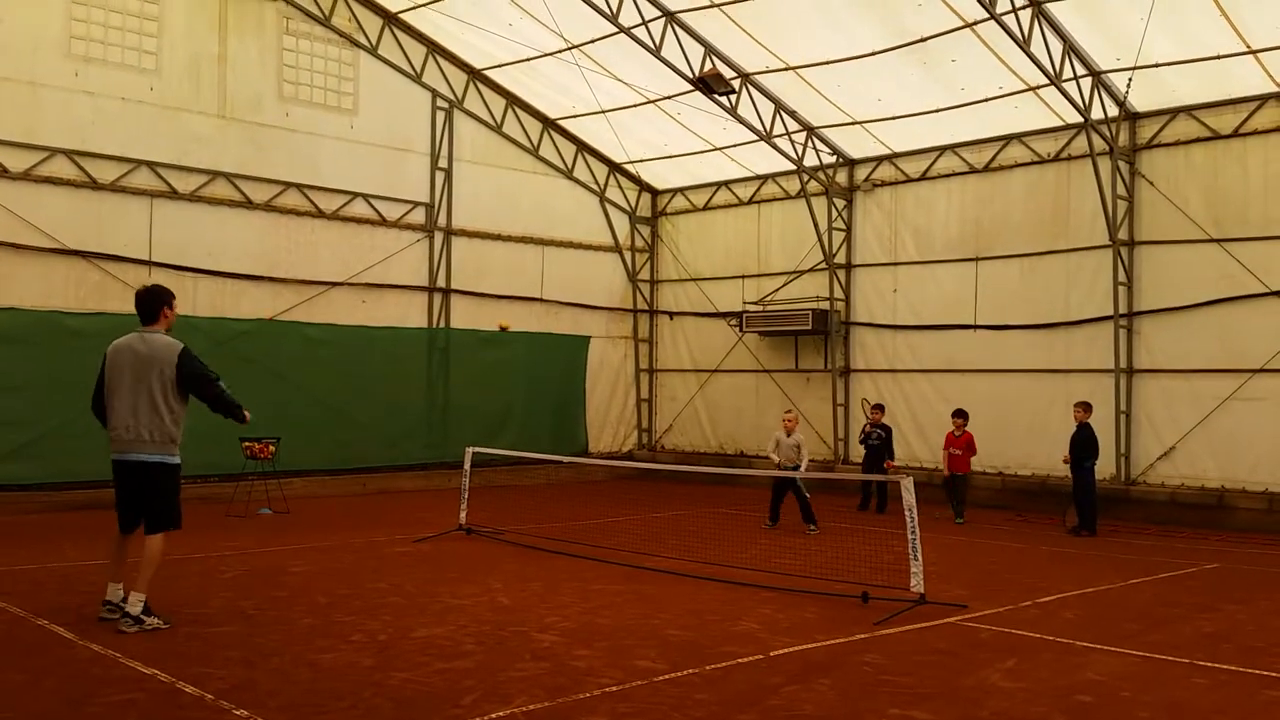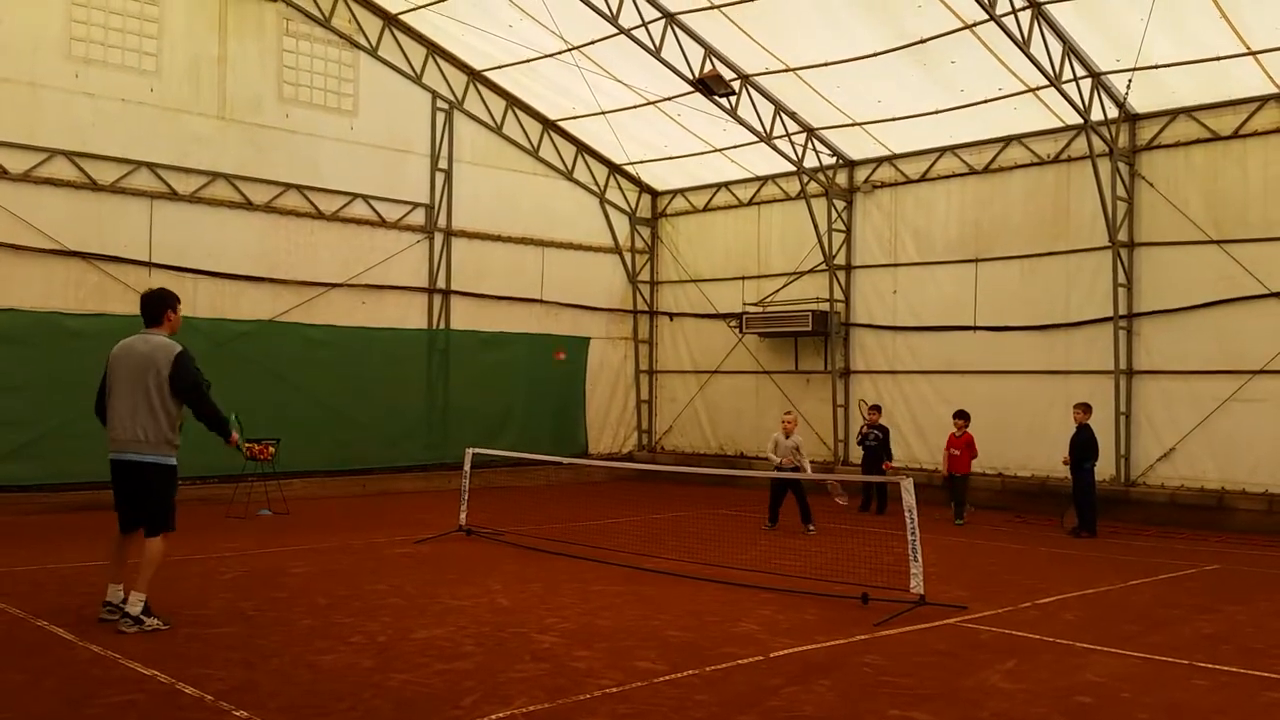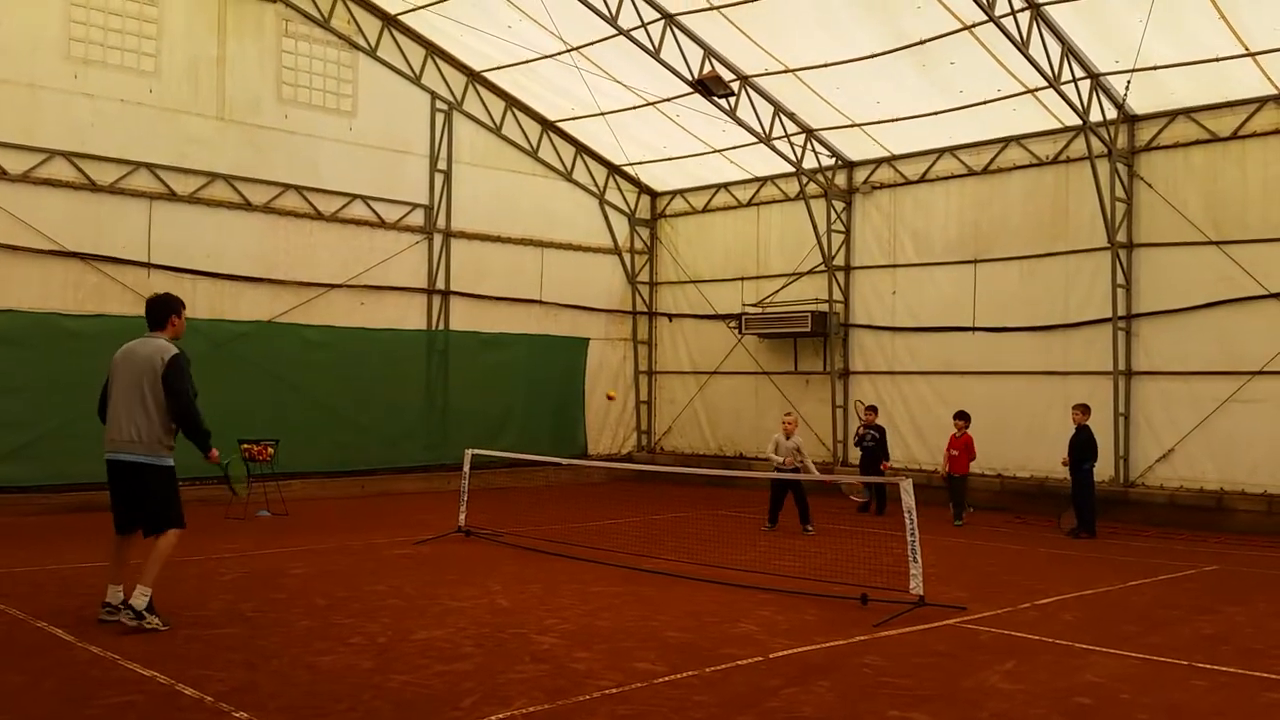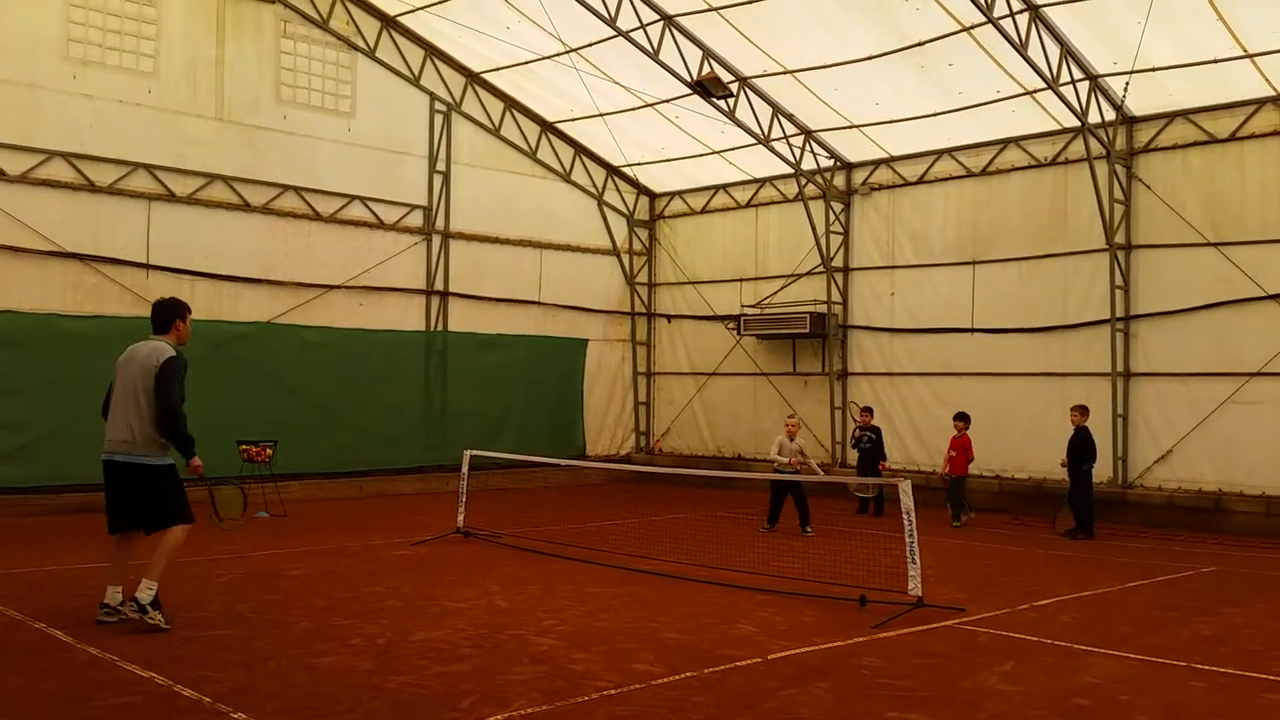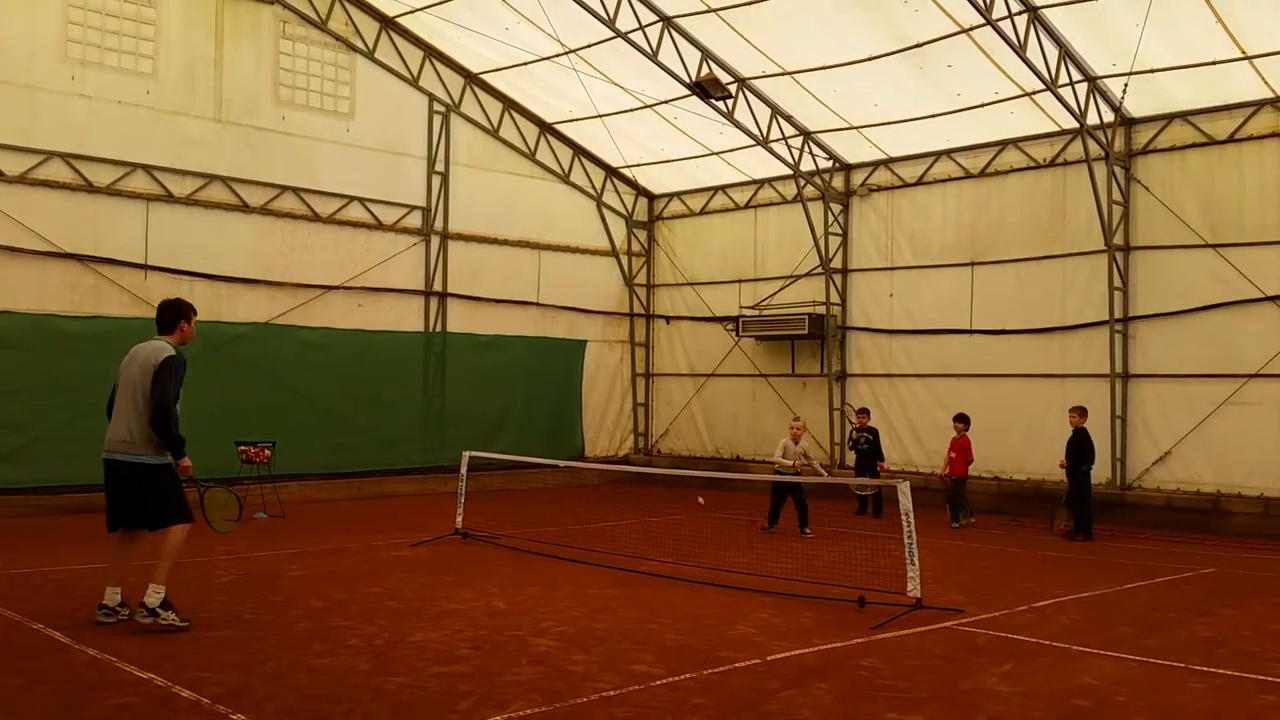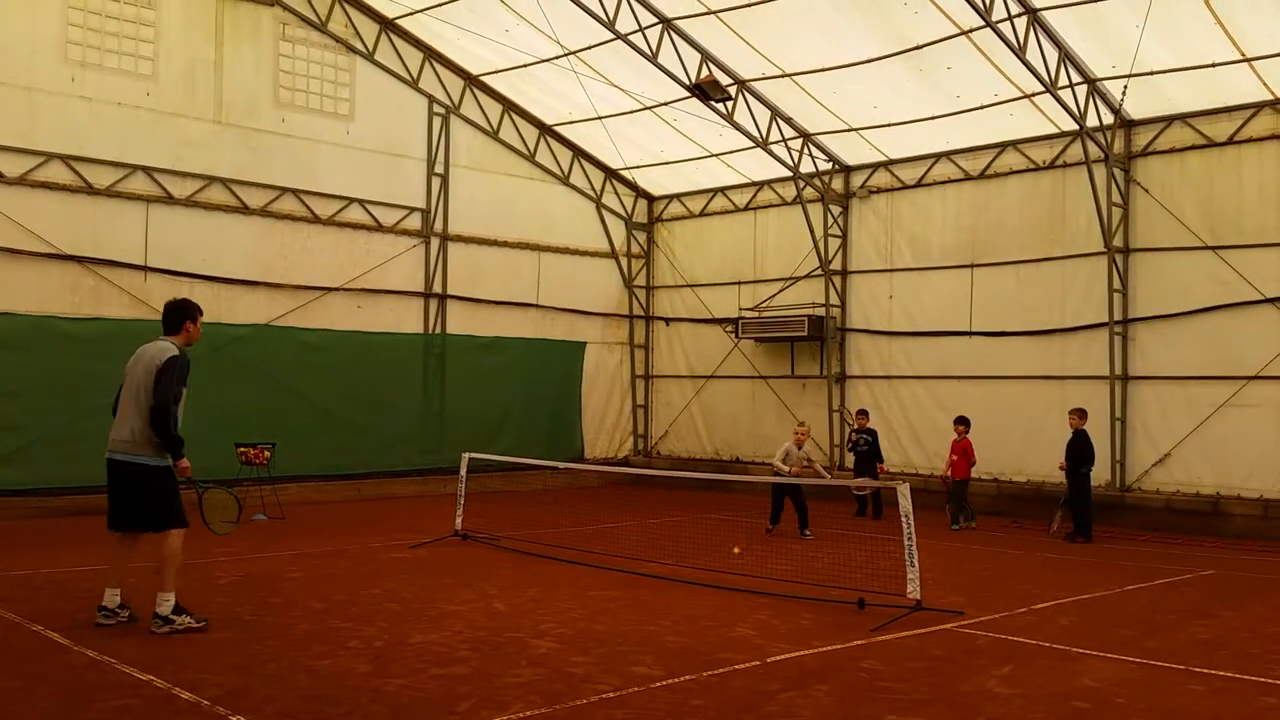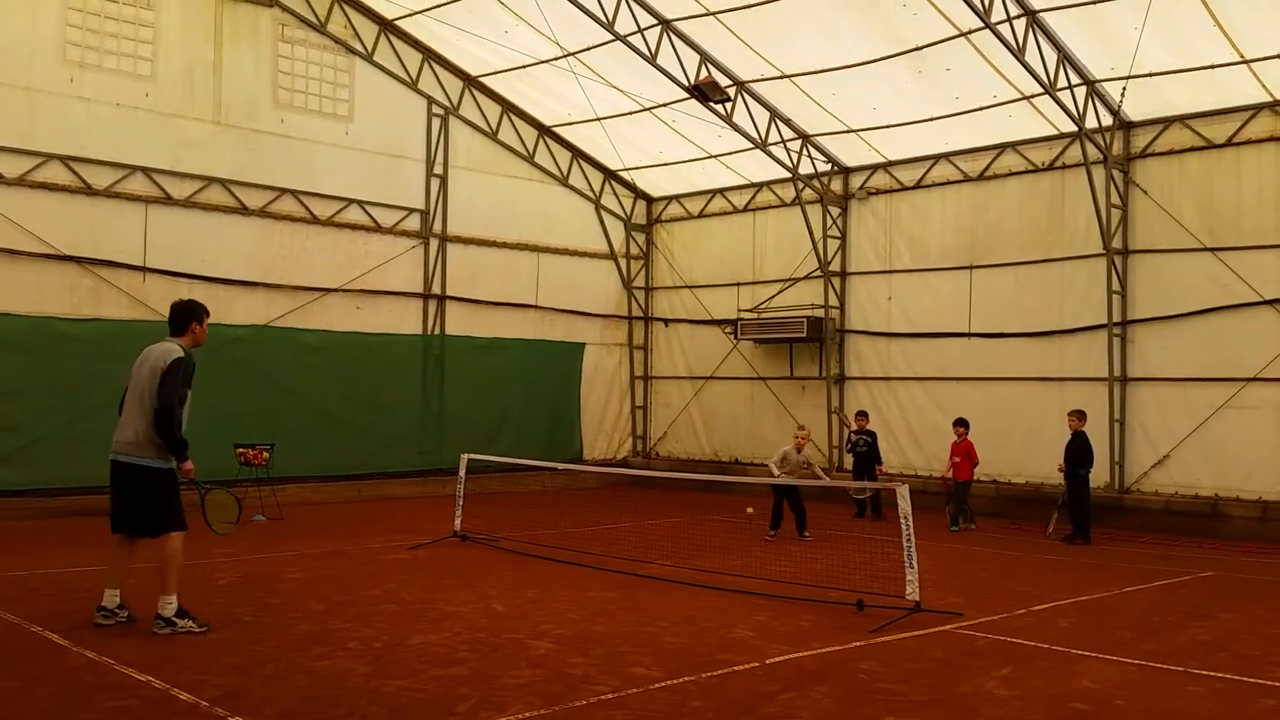
dt=0.1s
person 1, frame 1
left shoulder: (114, 349)
right shoulder: (175, 351)
left elbow: (98, 404)
right elbow: (210, 390)
right wrist: (239, 412)
left hip: (122, 454)
right hip: (159, 455)
left knee: (127, 527)
right knee: (157, 531)
left ankle: (113, 599)
right ankle: (135, 609)
person 1, frame 2
left shoulder: (119, 350)
right shoulder: (173, 354)
left elbow: (101, 405)
right elbow: (200, 400)
right wrist: (227, 431)
left hip: (120, 454)
right hip: (155, 456)
left knee: (127, 528)
right knee: (156, 533)
left ankle: (113, 600)
right ankle: (135, 609)
person 1, frame 3
left shoulder: (122, 352)
right shoulder: (172, 355)
left elbow: (104, 406)
right elbow: (185, 409)
right wrist: (207, 446)
left hip: (116, 454)
right hip: (151, 458)
left knee: (127, 529)
right knee: (170, 530)
left ankle: (113, 600)
right ankle: (138, 603)
person 1, frame 4
left shoulder: (128, 354)
right shoulder: (169, 358)
left elbow: (108, 408)
right elbow: (171, 412)
right wrist: (190, 452)
left hip: (114, 454)
right hip: (149, 458)
left knee: (125, 529)
right knee: (178, 523)
left ankle: (111, 602)
right ankle: (145, 597)
person 1, frame 5
left shoulder: (135, 353)
right shoulder: (171, 358)
left elbow: (114, 406)
right elbow: (162, 411)
right wrist: (179, 452)
left hip: (116, 453)
right hip: (147, 457)
left knee: (127, 529)
right knee: (178, 524)
left ankle: (110, 603)
right ankle: (153, 601)
person 1, frame 6
left shoulder: (141, 353)
right shoulder: (174, 358)
left elbow: (120, 406)
right elbow: (162, 411)
right wrist: (178, 453)
left hip: (119, 454)
right hip: (148, 458)
left knee: (127, 530)
right knee: (174, 529)
left ankle: (110, 604)
right ankle: (166, 610)
person 1, frame 7
left shoulder: (150, 353)
right shoulder: (180, 359)
right elbow: (167, 413)
right wrist: (182, 455)
left hip: (122, 454)
right hip: (151, 459)
left knee: (128, 532)
right knee: (173, 531)
left ankle: (110, 605)
right ankle: (168, 613)
